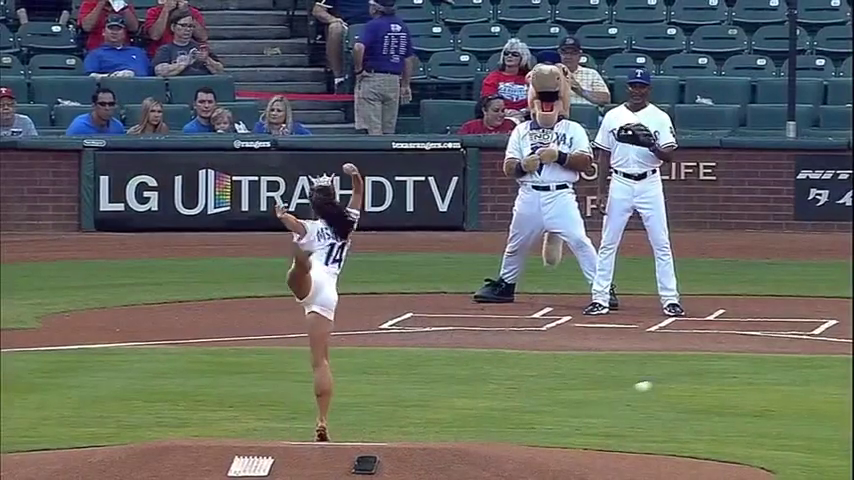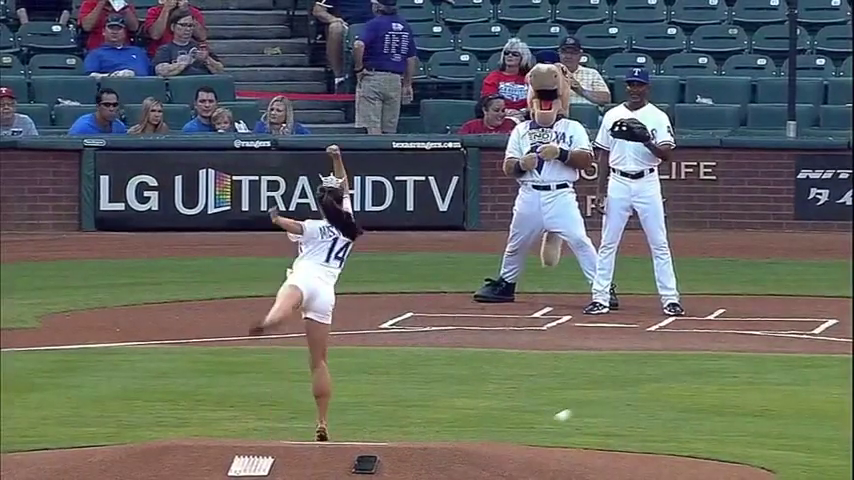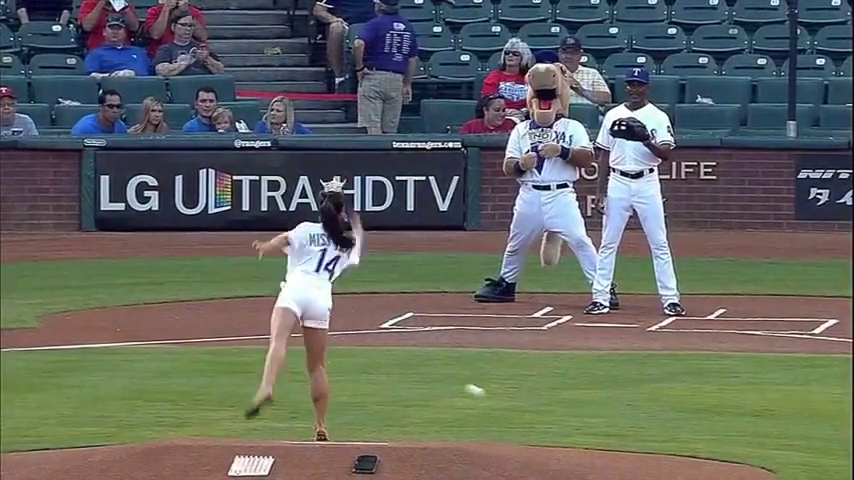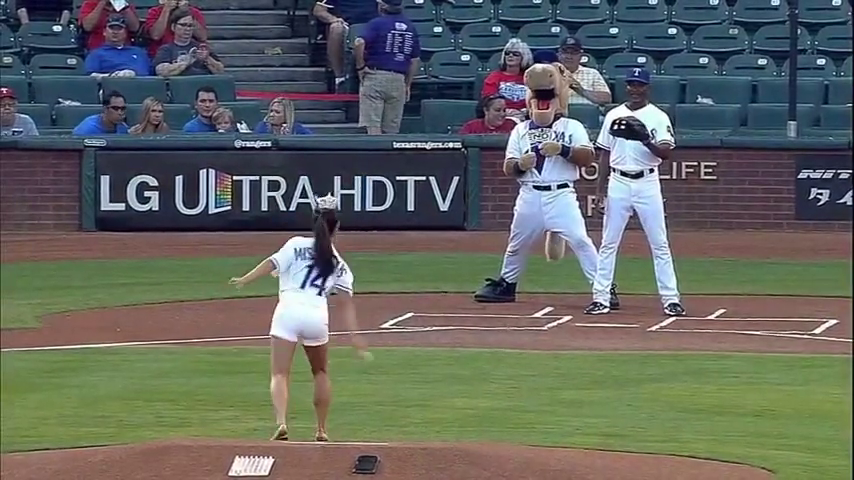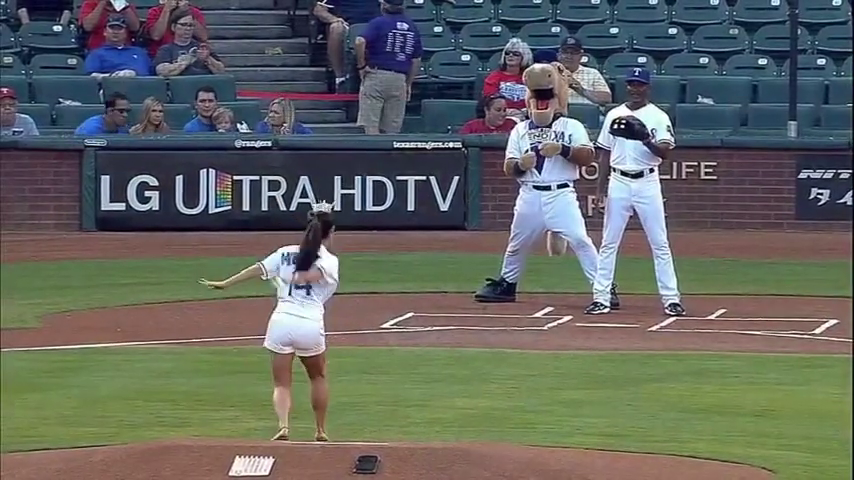
dt=1s
person 1, frame 1
left shoulder: (311, 229)
right shoulder: (345, 223)
left elbow: (297, 224)
right elbow: (359, 195)
left wrist: (284, 216)
right wrist: (355, 174)
left hip: (310, 283)
right hip: (328, 294)
right knee: (320, 361)
right ankle: (322, 422)
person 1, frame 2
left shoulder: (315, 227)
right shoulder: (348, 225)
left elbow: (295, 226)
right elbow: (345, 187)
left wrist: (277, 219)
right wrist: (337, 158)
left hip: (302, 280)
right hip: (325, 293)
left knee: (284, 305)
right knee: (318, 362)
left ankle: (268, 321)
right ankle: (322, 425)
person 1, frame 3
left shoulder: (305, 229)
right shoulder: (348, 242)
left elbow: (286, 239)
right elbow: (357, 238)
left wrist: (266, 246)
right wrist: (357, 227)
left hip: (294, 291)
right hip: (320, 302)
left knee: (277, 342)
right knee: (316, 367)
left ankle: (265, 390)
right ankle: (321, 427)
person 1, frame 4
left shoulder: (296, 244)
right shoulder: (339, 264)
left elbow: (271, 263)
right elbow: (346, 305)
left wrist: (245, 279)
right wrist: (357, 339)
left hip: (288, 312)
right hip: (316, 318)
left knee: (279, 375)
right knee: (320, 374)
left ankle: (281, 424)
right ankle: (321, 431)
person 1, frame 5
left shoulder: (287, 252)
right shoulder: (329, 261)
left elbow: (258, 269)
right elbow: (313, 276)
left wrist: (225, 283)
left hip: (281, 322)
right hip: (311, 327)
left knee: (281, 384)
right knee: (318, 378)
left ankle: (283, 426)
right ankle: (321, 431)
person 2, frame 1
left shoulder: (660, 118)
right shoulder: (612, 116)
left elbow: (669, 156)
right elbow: (604, 155)
left wrist: (653, 147)
right wrist: (601, 191)
left hip: (650, 185)
right hip: (620, 185)
left knee: (661, 245)
right knee: (608, 244)
left ankle: (670, 299)
right ankle: (599, 299)
person 2, frame 2
left shoulder: (658, 117)
right shoulder: (612, 115)
left elbow: (667, 154)
right elbow: (604, 154)
left wrist: (648, 142)
right wrist: (600, 189)
left hip: (647, 184)
right hip: (618, 184)
left knee: (659, 244)
right knee: (608, 243)
left ankle: (670, 299)
right ankle: (600, 298)
person 2, frame 3
left shoulder: (658, 117)
right shoulder: (612, 115)
left elbow: (666, 154)
right elbow: (605, 154)
left wrist: (647, 142)
right wrist: (600, 189)
left hip: (647, 184)
right hip: (618, 184)
left knee: (659, 244)
right knee: (608, 243)
left ankle: (670, 298)
right ankle: (600, 298)
person 2, frame 4
left shoulder: (659, 117)
right shoulder: (613, 115)
left elbow: (666, 153)
right elbow: (605, 154)
left wrist: (647, 141)
right wrist: (600, 189)
left hip: (647, 184)
right hip: (618, 184)
left knee: (659, 244)
right knee: (608, 243)
left ankle: (670, 298)
right ankle: (600, 298)
person 2, frame 5
left shoulder: (659, 117)
right shoulder: (614, 115)
left elbow: (665, 152)
right elbow: (605, 154)
left wrist: (646, 140)
right wrist: (600, 188)
left hip: (647, 183)
right hip: (618, 183)
left knee: (660, 243)
right knee: (608, 243)
left ankle: (671, 298)
right ankle: (600, 298)
person 3, frame 1
left shoulder: (572, 128)
right shoulder: (523, 126)
left elbow: (585, 161)
right elbow: (508, 168)
left wrist: (559, 155)
right wrist: (524, 163)
left hip: (561, 195)
right hip: (528, 195)
left knee: (578, 237)
right knee: (517, 243)
right ankle: (504, 284)
person 3, frame 2
left shoulder: (572, 127)
right shoulder: (521, 129)
left elbow: (586, 159)
right elbow: (507, 167)
left wrist: (560, 153)
right wrist: (521, 164)
left hip: (560, 195)
right hip: (528, 196)
left knee: (578, 240)
right knee: (516, 243)
right ankle: (504, 284)
person 3, frame 3
left shoulder: (572, 127)
right shoulder: (521, 130)
left elbow: (587, 158)
right elbow: (508, 167)
left wrist: (561, 151)
right wrist: (521, 165)
left hip: (560, 196)
right hip: (529, 196)
left knee: (579, 240)
right knee: (516, 244)
left ankle: (604, 289)
right ankle: (505, 285)
person 3, frame 4
left shoulder: (572, 126)
right shoulder: (521, 130)
left elbow: (588, 157)
right elbow: (508, 167)
left wrist: (562, 150)
right wrist: (520, 165)
left hip: (560, 195)
right hip: (529, 196)
left knee: (580, 240)
right knee: (517, 244)
left ankle: (604, 289)
right ankle: (505, 285)
person 3, frame 5
left shoulder: (571, 126)
right shoulder: (520, 129)
left elbow: (588, 157)
right elbow: (508, 168)
left wrist: (562, 149)
right wrist: (520, 164)
left hip: (560, 195)
right hip: (529, 196)
left knee: (579, 240)
right knee: (517, 244)
right ankle: (505, 285)
person 4, frame 1
left shoulder: (374, 25)
right shoulder: (402, 26)
left elbow: (359, 47)
right elbow: (409, 59)
left wrist: (358, 70)
right wrist: (405, 85)
left hip: (372, 79)
right hip: (393, 81)
left knee: (374, 128)
right knee: (388, 131)
person 4, frame 2
left shoulder: (375, 24)
right shoulder: (405, 26)
left elbow: (359, 45)
right elbow: (411, 59)
left wrist: (359, 68)
right wrist: (407, 84)
left hip: (373, 78)
right hip: (395, 80)
left knee: (372, 126)
right knee: (389, 130)
person 4, frame 3
left shoulder: (376, 23)
right shoulder: (408, 27)
left elbow: (359, 44)
right elbow: (413, 59)
left wrist: (359, 67)
right wrist: (407, 84)
left hip: (374, 77)
right hip: (396, 80)
left knee: (373, 126)
right knee: (390, 130)
person 4, frame 4
left shoulder: (377, 23)
right shoulder: (410, 27)
left elbow: (359, 43)
right elbow: (415, 59)
left wrist: (360, 66)
right wrist: (407, 84)
left hip: (375, 77)
right hip: (398, 80)
left knee: (373, 125)
right knee: (391, 130)
person 4, frame 5
left shoulder: (379, 22)
right shoulder: (412, 27)
left elbow: (360, 42)
right elbow: (416, 59)
left wrist: (361, 65)
right wrist: (408, 84)
left hip: (376, 76)
right hip: (399, 80)
left knee: (371, 125)
right knee: (392, 129)
